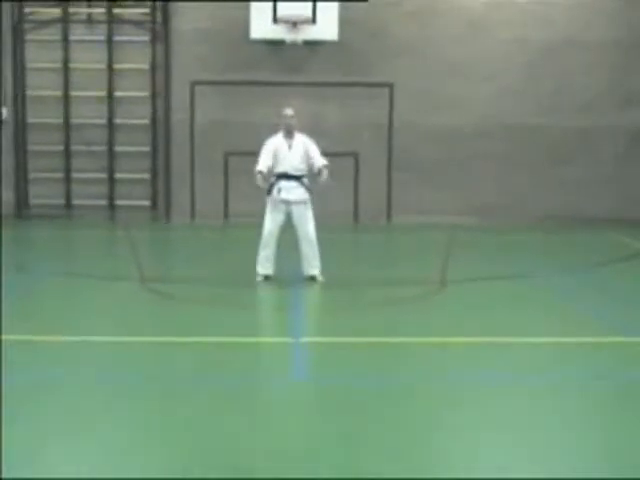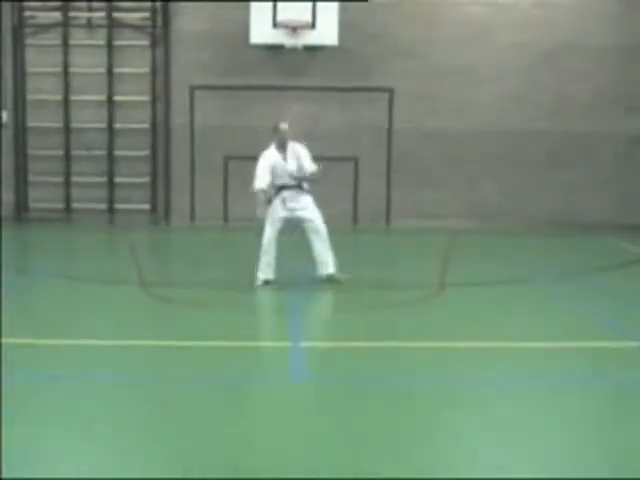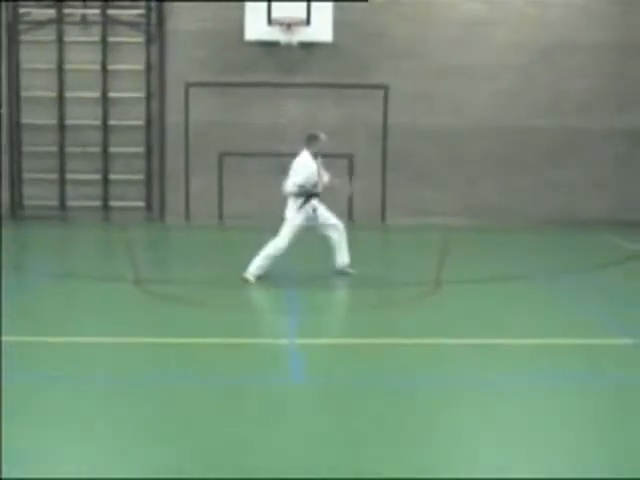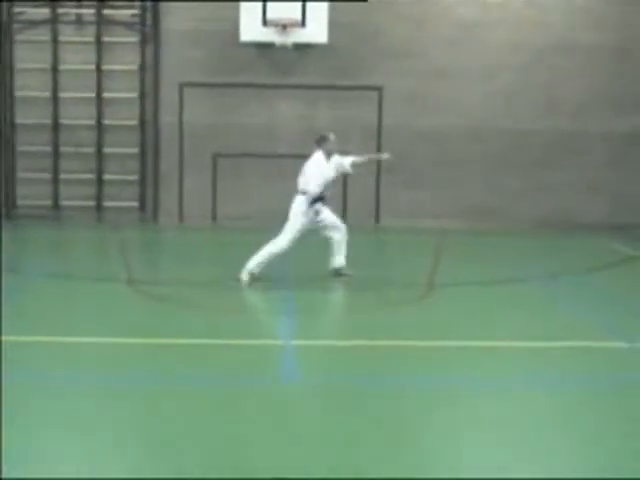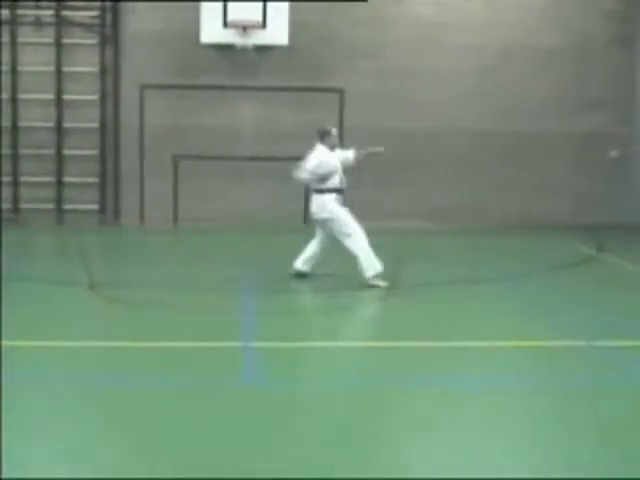
dt=0.5s
person 1, frame 1
left shoulder: (306, 141)
right shoulder: (272, 142)
left elbow: (318, 161)
right elbow: (263, 164)
left wrist: (323, 171)
right wrist: (260, 177)
left hip: (299, 190)
right hip: (278, 189)
left knee: (307, 232)
right knee: (269, 232)
left ankle: (312, 271)
right ankle: (264, 271)
person 1, frame 2
left shoulder: (298, 148)
right shoulder: (267, 156)
left elbow: (312, 171)
right elbow: (261, 183)
left wrist: (305, 178)
right wrist: (261, 205)
left hip: (301, 196)
right hip: (279, 198)
left knee: (319, 231)
right knee: (269, 237)
left ankle: (328, 271)
right ankle: (265, 276)
person 1, frame 3
left shoulder: (314, 161)
right shoulder: (302, 163)
left elbow: (324, 179)
right elbow: (289, 189)
right wrist: (310, 189)
left hip: (313, 204)
right hip: (299, 207)
left knee: (337, 228)
right knee: (283, 240)
left ankle: (342, 265)
right ankle: (252, 271)
person 1, frame 4
left shoulder: (332, 160)
right shoulder: (315, 164)
left elbow: (354, 161)
right elbow: (312, 190)
left wrist: (377, 156)
right wrist: (328, 182)
left hip: (317, 207)
right hip: (304, 206)
left knee: (339, 230)
right knee: (284, 241)
left ankle: (337, 267)
right ankle: (250, 270)
person 1, frame 5
left shoulder: (333, 154)
right shoulder: (318, 156)
left elbow: (352, 155)
right elbow: (302, 175)
left wrist: (373, 150)
right wrist: (320, 178)
left hip: (329, 202)
right hip: (327, 203)
left knee: (322, 238)
right knee: (355, 235)
left ankle: (300, 268)
right ankle: (372, 274)
